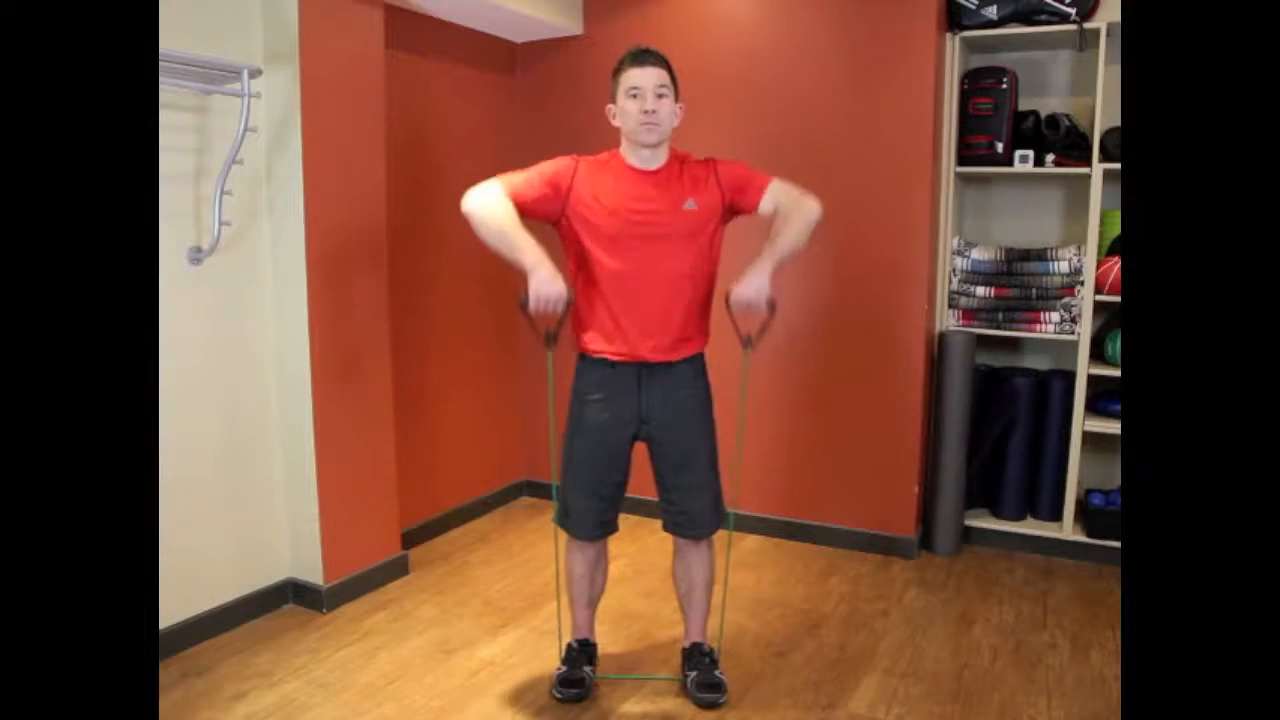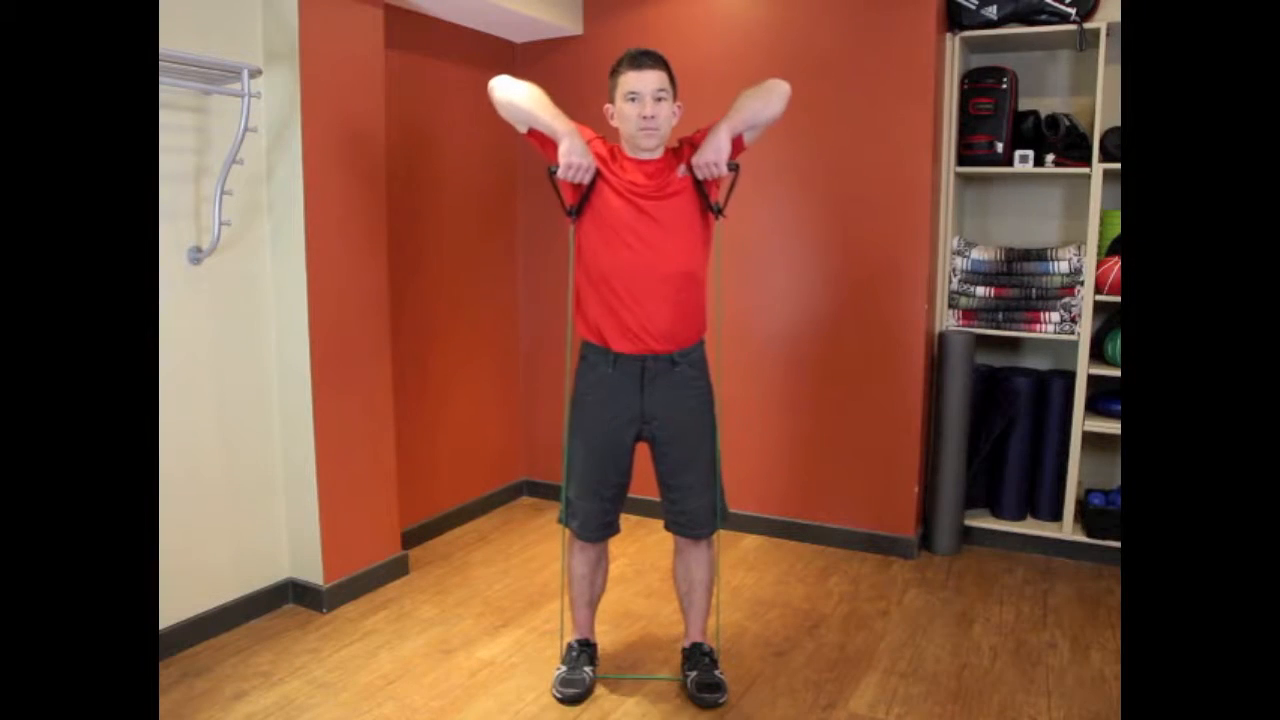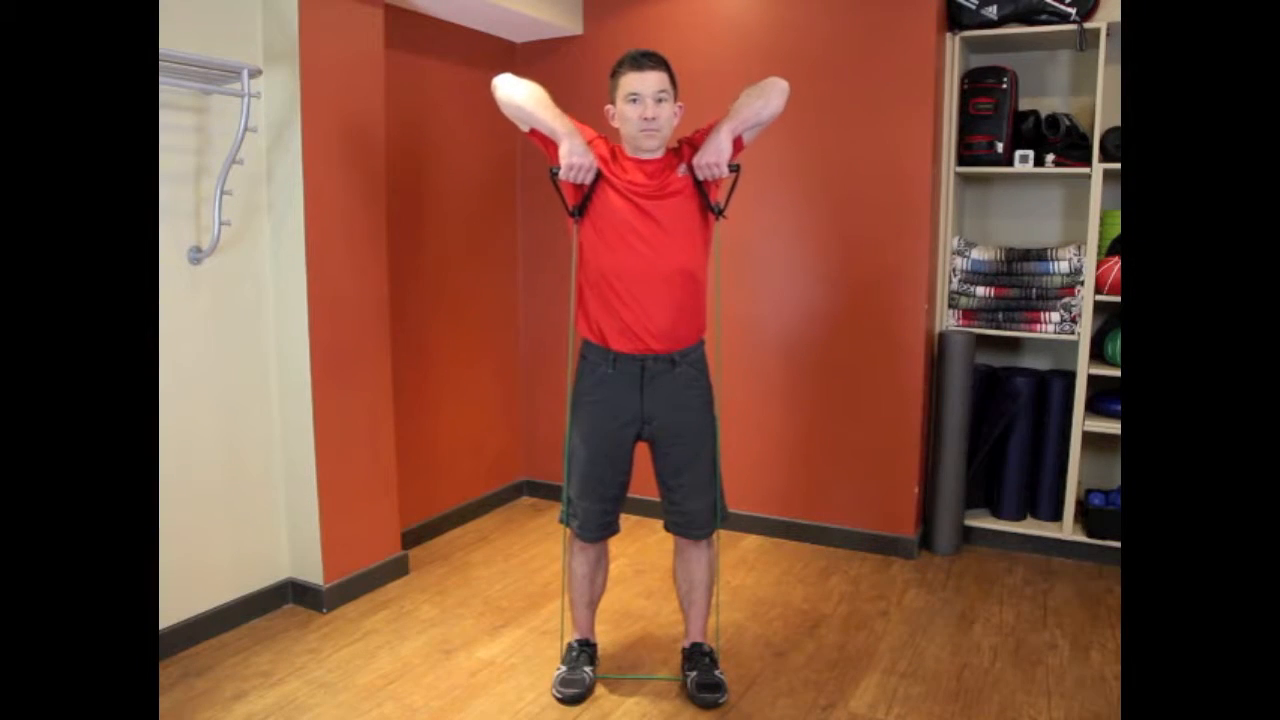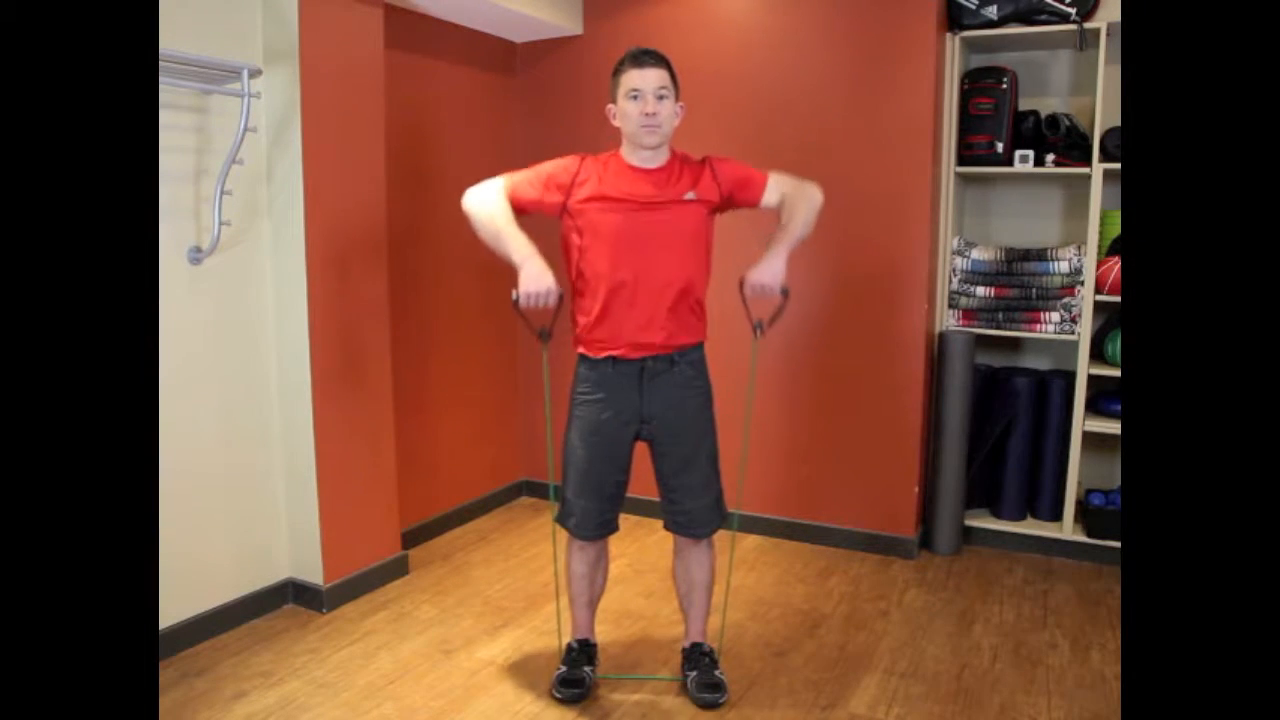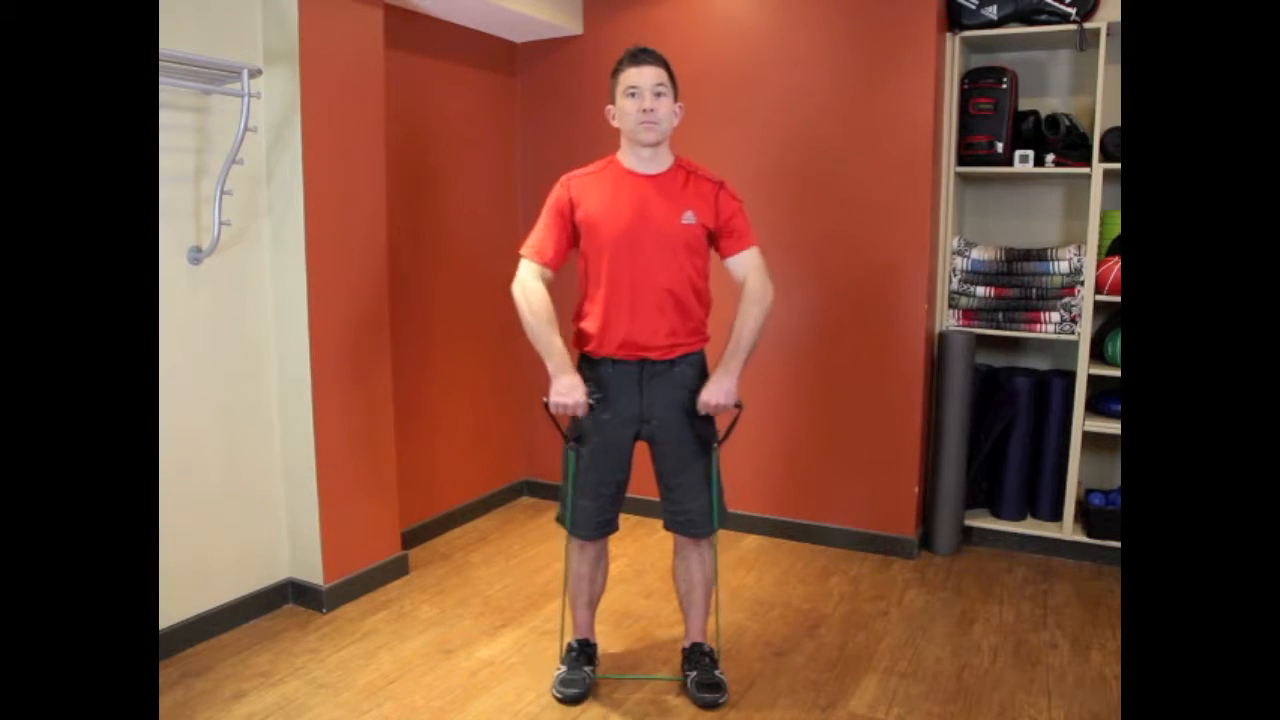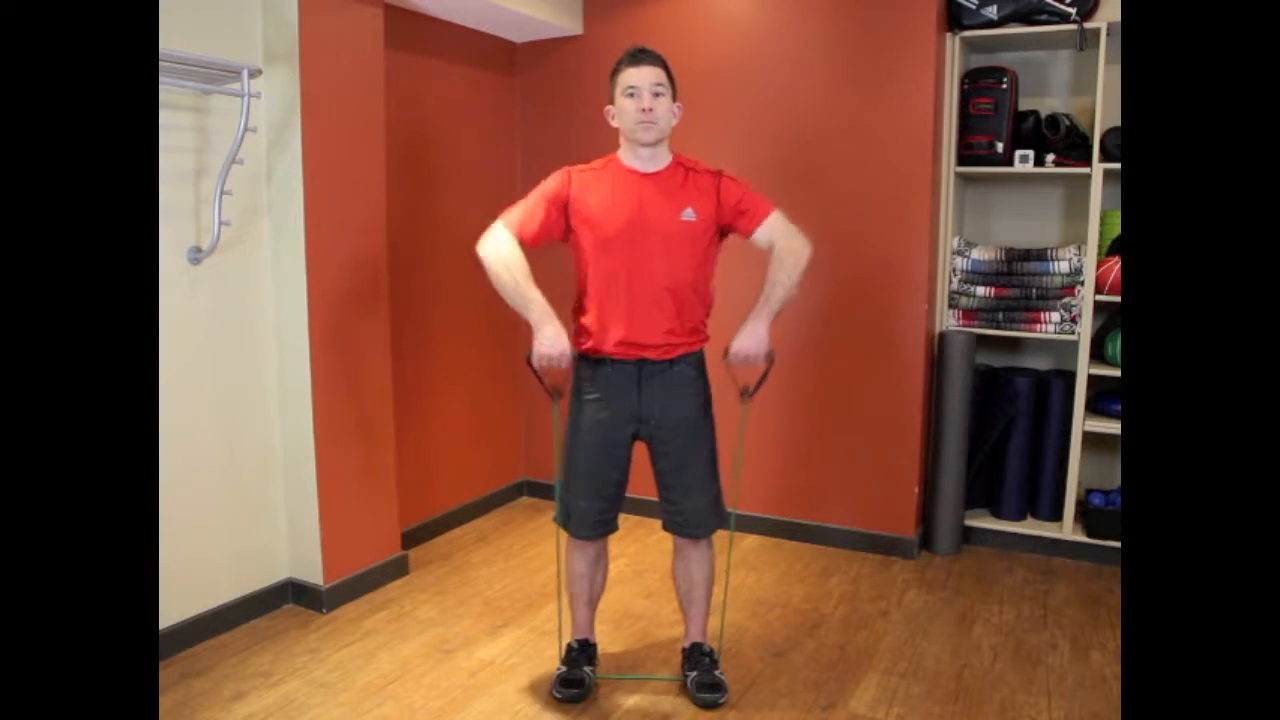
dt=0.5s
person 1, frame 1
left shoulder: (711, 180)
right shoulder: (575, 178)
left elbow: (804, 205)
right elbow: (480, 200)
left wrist: (765, 265)
right wrist: (535, 262)
left hip: (680, 377)
right hip: (601, 377)
left knee: (694, 523)
right knee: (585, 523)
left ankle: (696, 649)
right ankle: (581, 645)
person 1, frame 2
left shoulder: (696, 160)
right shoulder: (588, 160)
left elbow: (777, 93)
right elbow: (503, 89)
left wrist: (722, 134)
right wrist: (565, 135)
left hip: (682, 371)
right hip: (604, 371)
left knee: (695, 522)
right knee: (588, 521)
left ankle: (697, 649)
right ankle: (582, 646)
person 1, frame 3
left shoulder: (697, 160)
right shoulder: (588, 160)
left elbow: (774, 92)
right elbow: (508, 88)
left wrist: (723, 135)
right wrist: (567, 137)
left hip: (682, 371)
right hip: (605, 370)
left knee: (695, 522)
right knee: (588, 521)
left ankle: (697, 649)
right ankle: (582, 646)
person 1, frame 4
left shoulder: (709, 178)
right shoulder: (577, 177)
left elbow: (806, 194)
right elbow: (480, 198)
left wrist: (779, 252)
right wrist: (524, 257)
left hip: (680, 374)
right hip: (601, 375)
left knee: (695, 523)
right knee: (586, 522)
left ankle: (696, 650)
right ankle: (581, 646)
person 1, frame 5
left shoulder: (711, 193)
right shoulder: (576, 190)
left elbow: (755, 286)
right elbow: (529, 283)
left wrist: (728, 372)
right wrist: (562, 371)
left hip: (682, 376)
right hip: (599, 377)
left knee: (695, 524)
right knee: (587, 523)
left ankle: (697, 650)
right ankle: (581, 647)
person 1, frame 6
left shoulder: (712, 187)
right shoulder: (574, 185)
left elbow: (793, 246)
right elbow: (495, 245)
left wrist: (760, 320)
right wrist: (542, 320)
left hip: (681, 378)
right hip: (598, 377)
left knee: (694, 523)
right knee: (585, 524)
left ankle: (697, 650)
right ankle: (580, 646)
